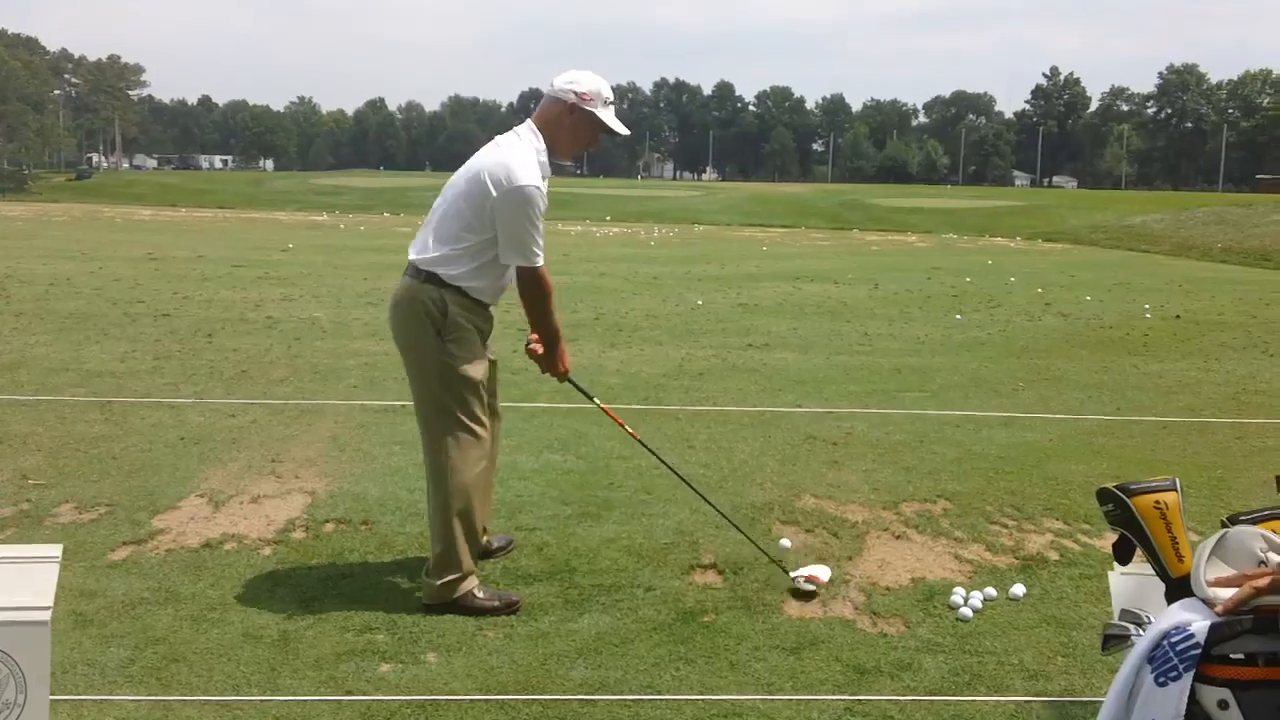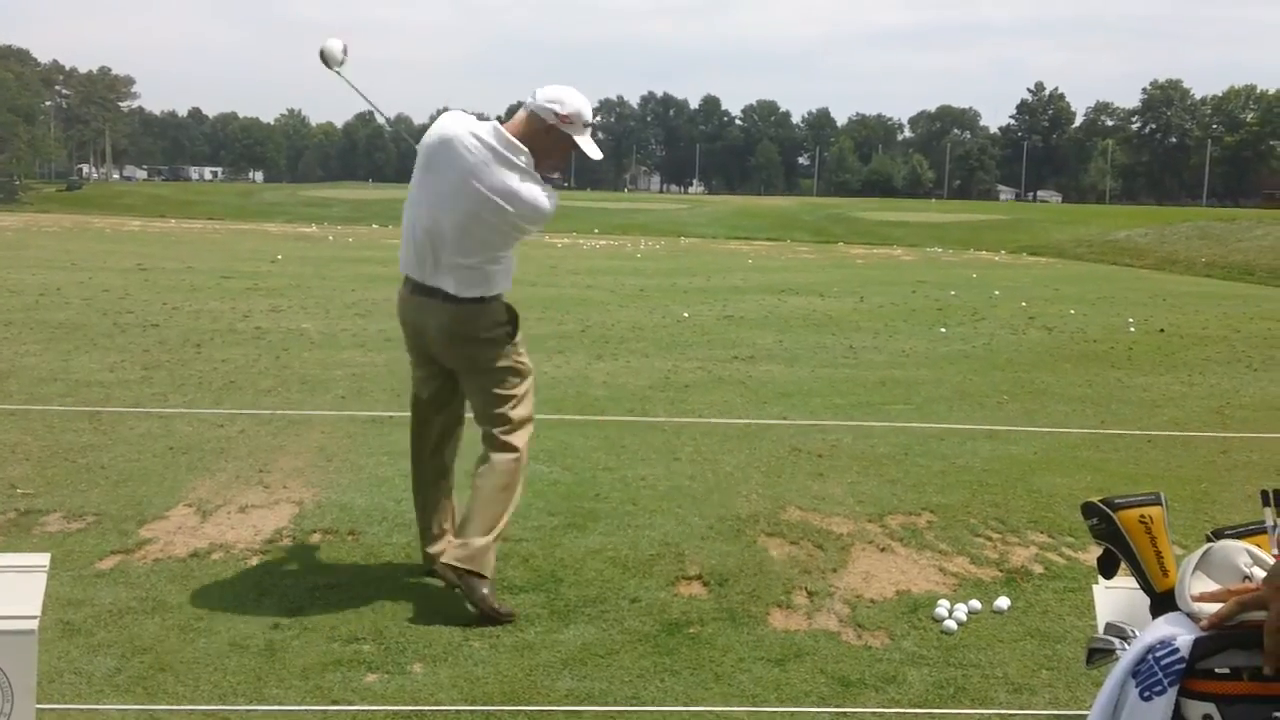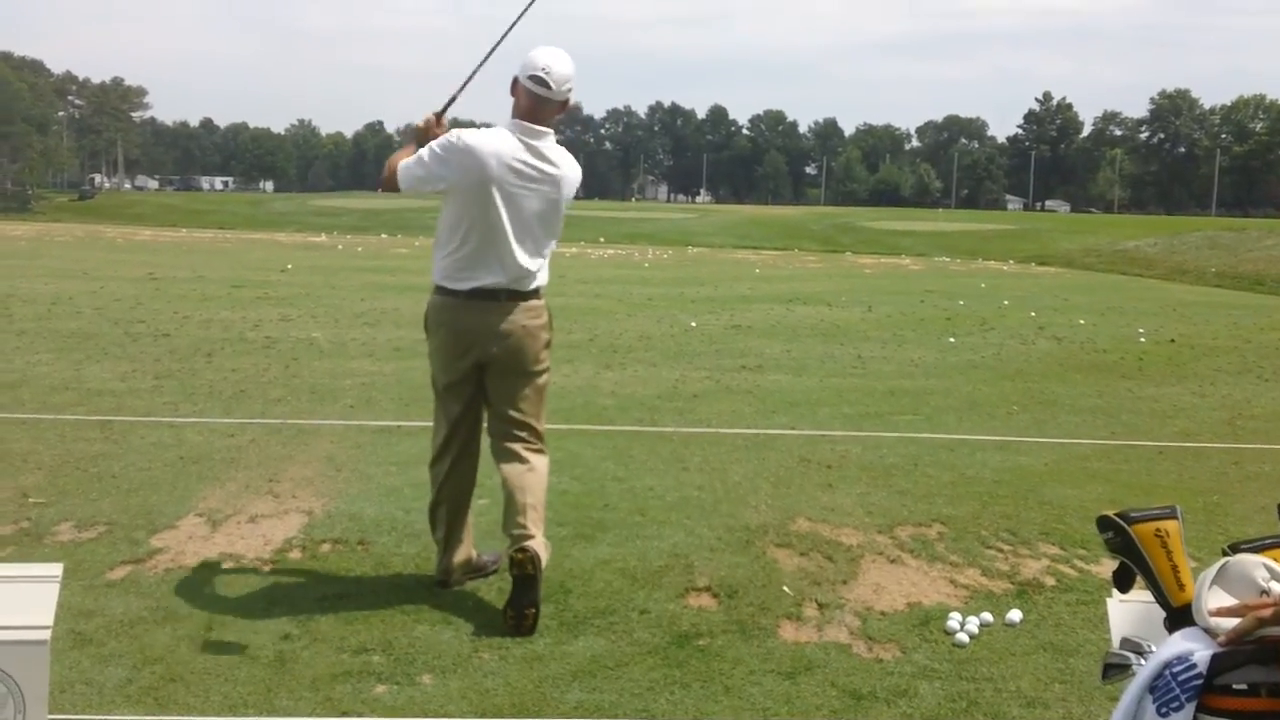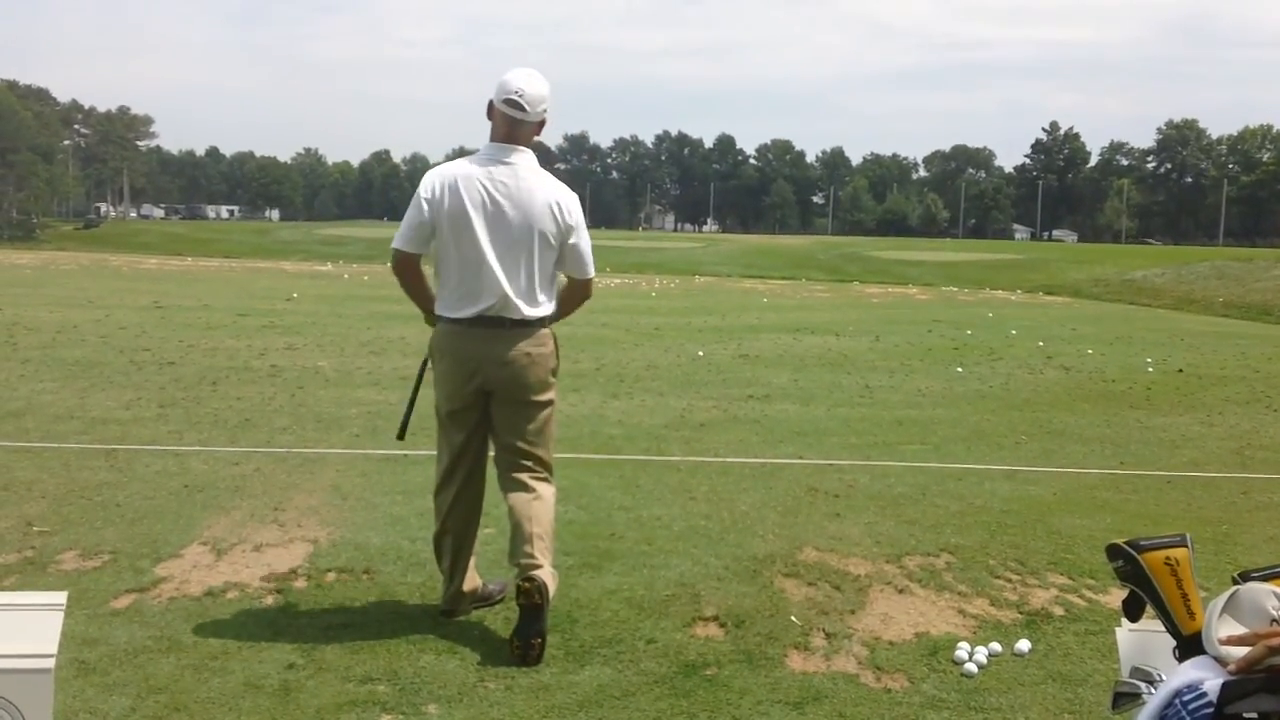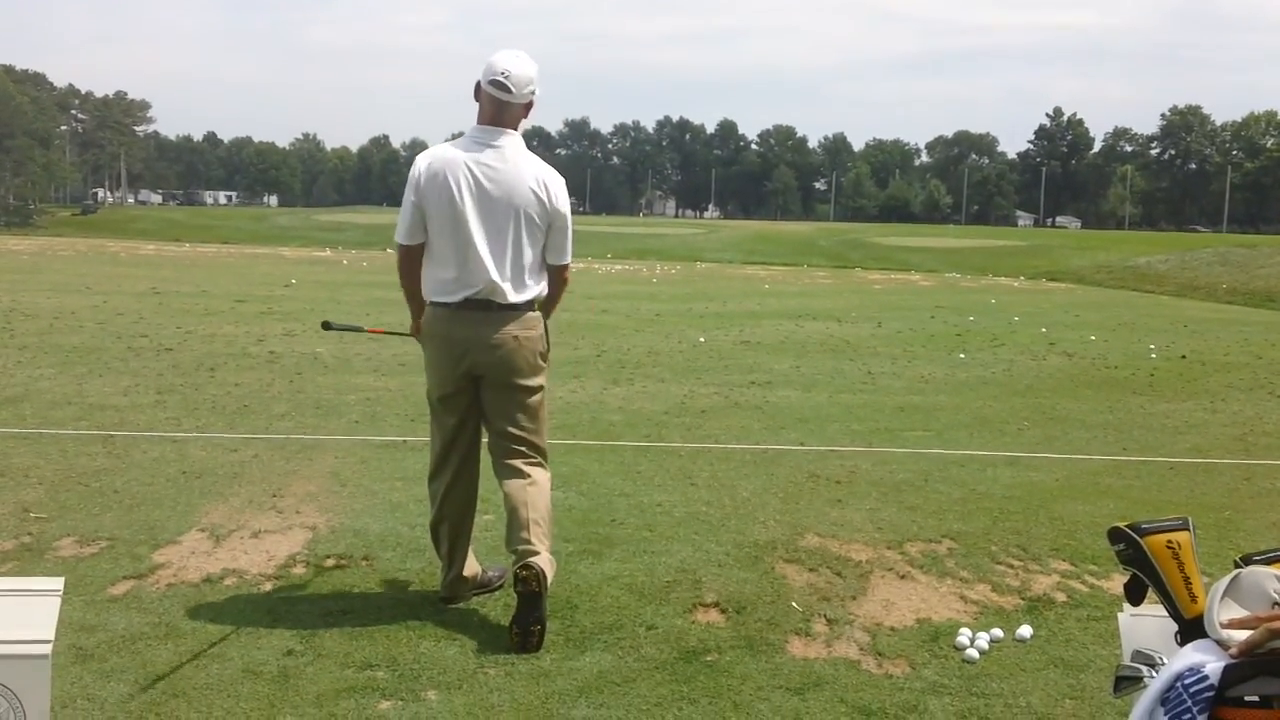
dt=1s
person 1, frame 1
left shoulder: (531, 161)
right shoulder: (519, 173)
left elbow: (532, 266)
right elbow: (530, 273)
left wrist: (546, 335)
right wrist: (554, 343)
left hip: (461, 308)
right hip: (439, 308)
left knee: (476, 426)
right knee: (460, 438)
left ankle: (466, 535)
right ankle: (449, 581)
person 1, frame 2
left shoulder: (449, 128)
right shoulder: (535, 198)
left hip: (416, 303)
right hip: (475, 320)
left knee: (432, 428)
right knee: (509, 435)
left ankle: (437, 543)
right ankle: (467, 558)
person 1, frame 3
left shoulder: (466, 147)
right shoulder: (568, 171)
left elbow: (392, 179)
left wrist: (421, 140)
left hip: (454, 312)
right hip: (521, 317)
left knee: (453, 440)
right knee: (521, 440)
left ankle: (454, 557)
right ankle: (527, 551)
person 1, frame 4
left shoulder: (442, 180)
right shoulder: (559, 196)
left elbow: (402, 260)
right elbow: (581, 287)
left hip: (458, 342)
right hip: (527, 346)
left knee: (457, 471)
right knee: (528, 470)
left ankle: (459, 587)
right ankle: (535, 580)
person 1, frame 5
left shoulder: (430, 165)
right shoulder: (546, 179)
left elbow: (408, 254)
right elbow: (558, 271)
left wrist: (420, 314)
left hip: (447, 327)
right hip: (515, 331)
left knee: (450, 459)
right knee: (523, 458)
left ankle: (458, 574)
right ankle: (531, 567)
